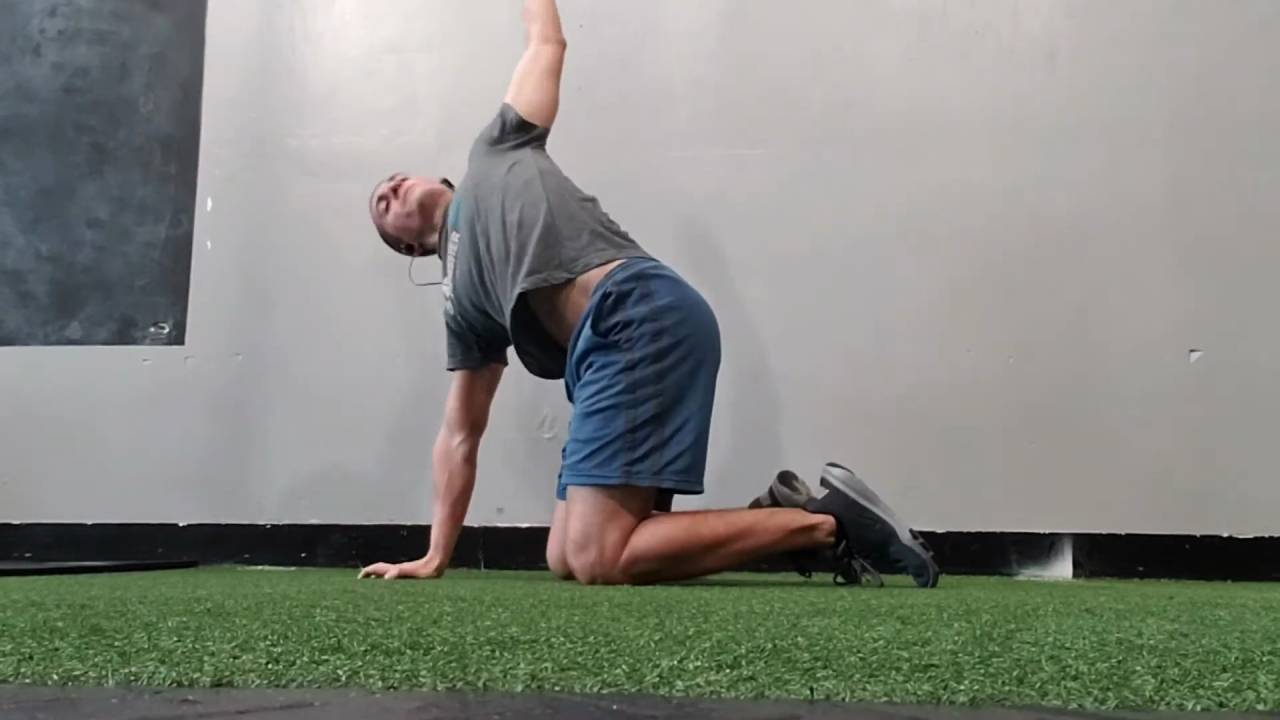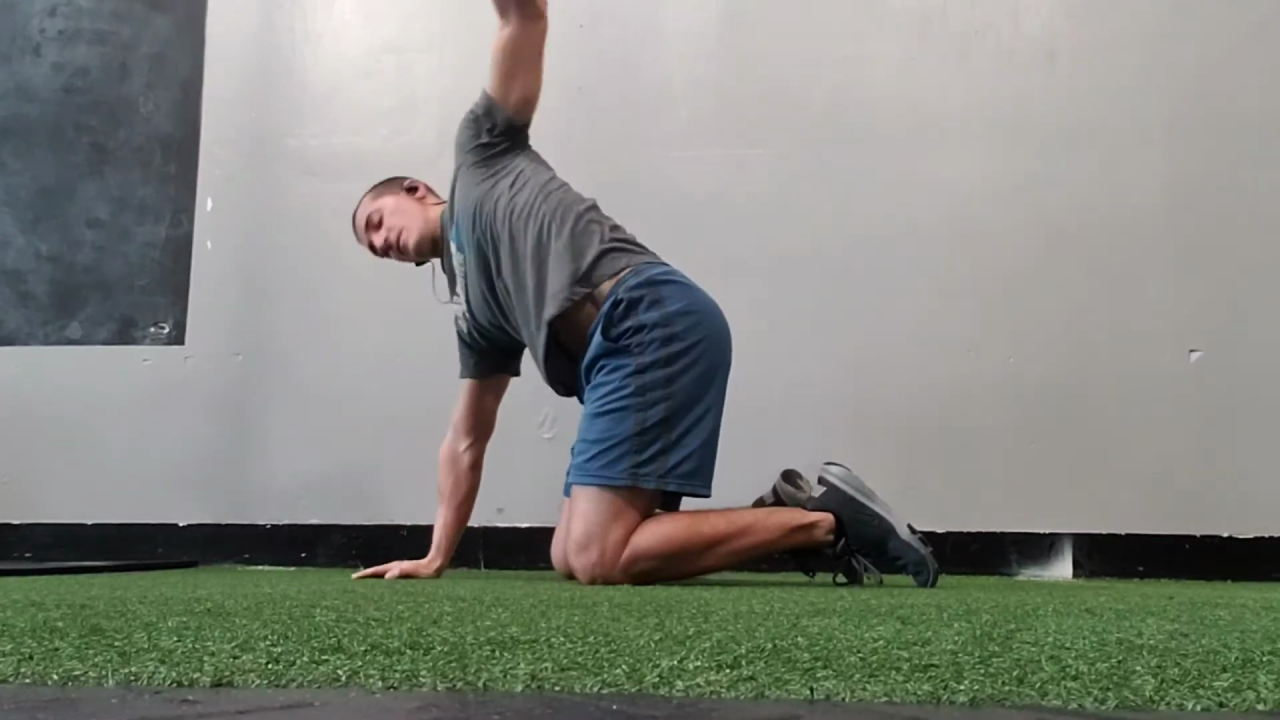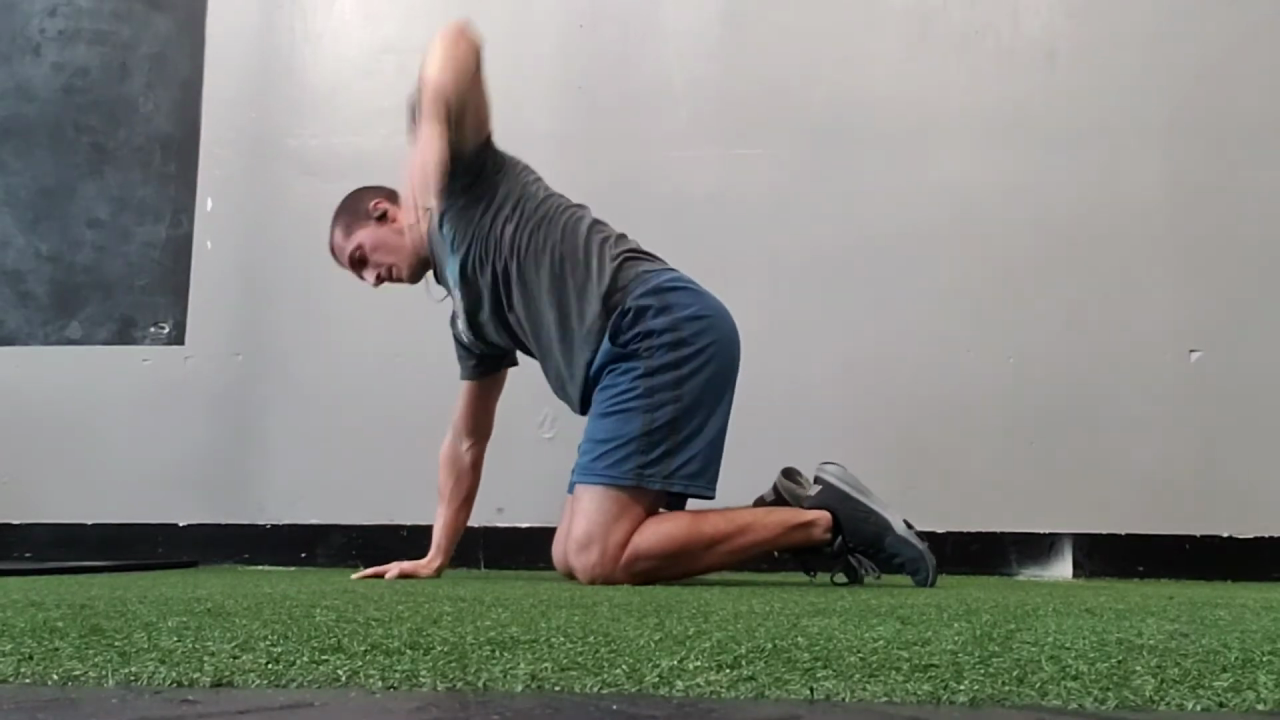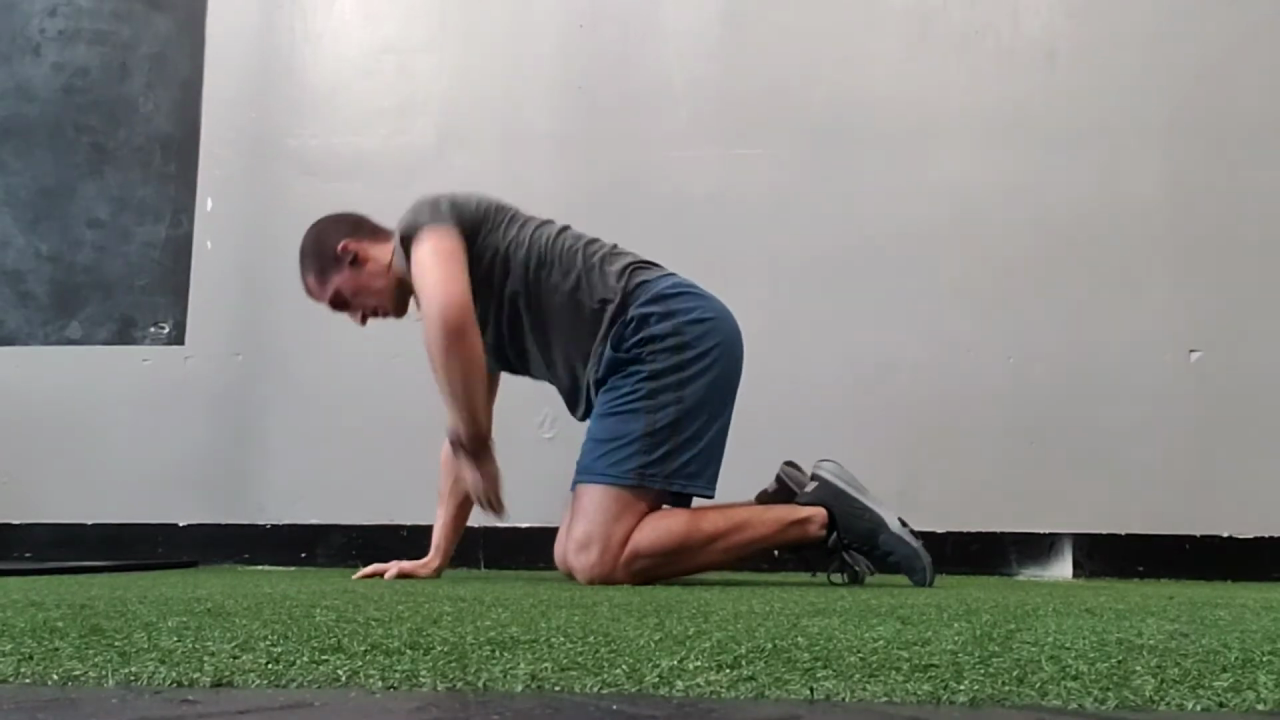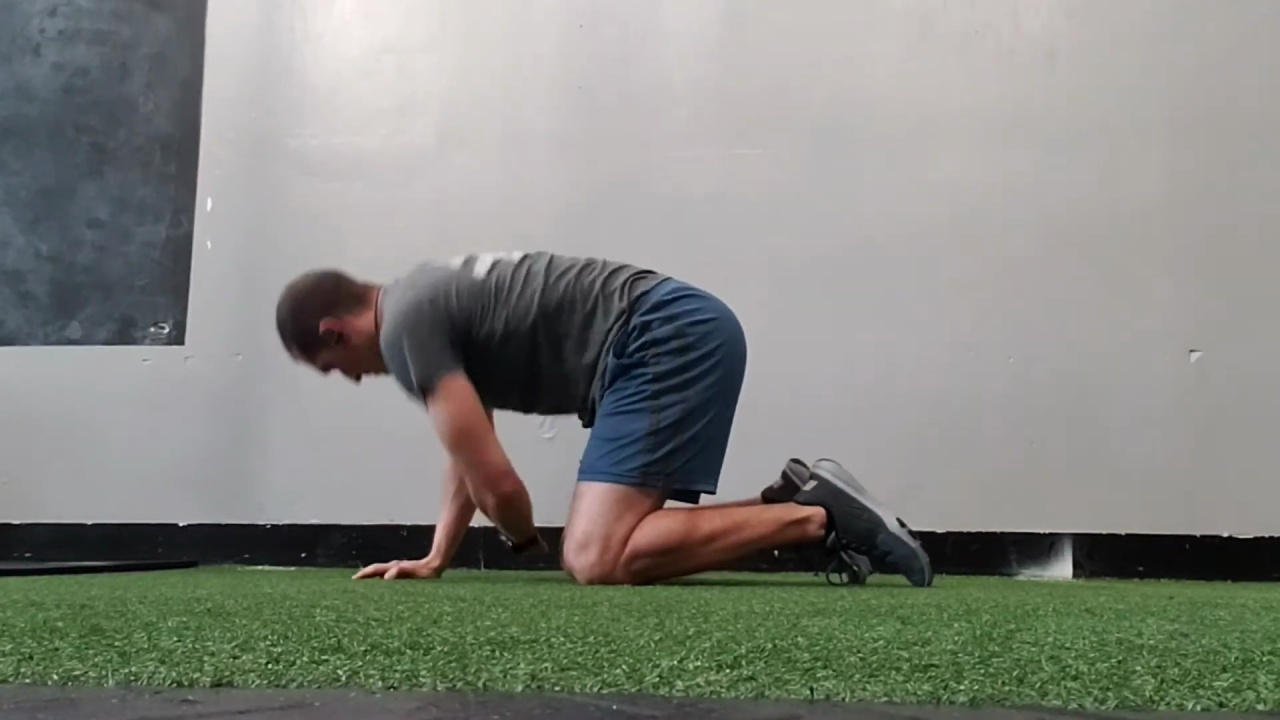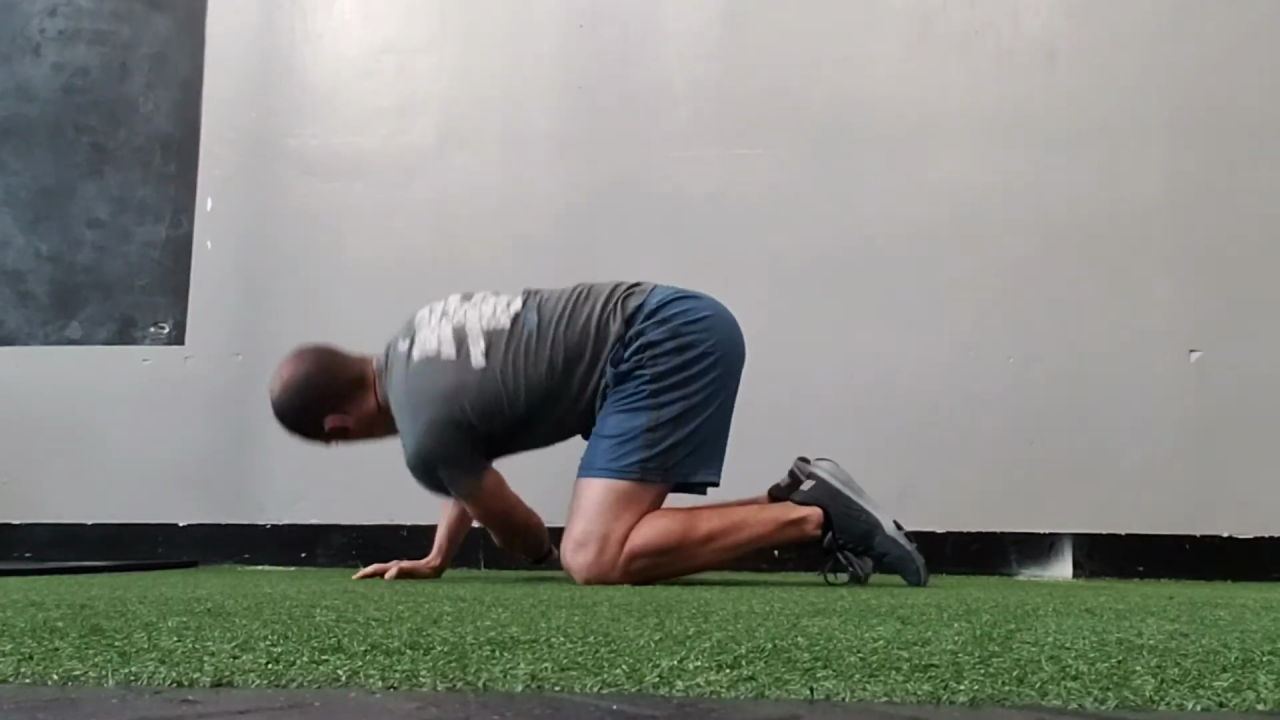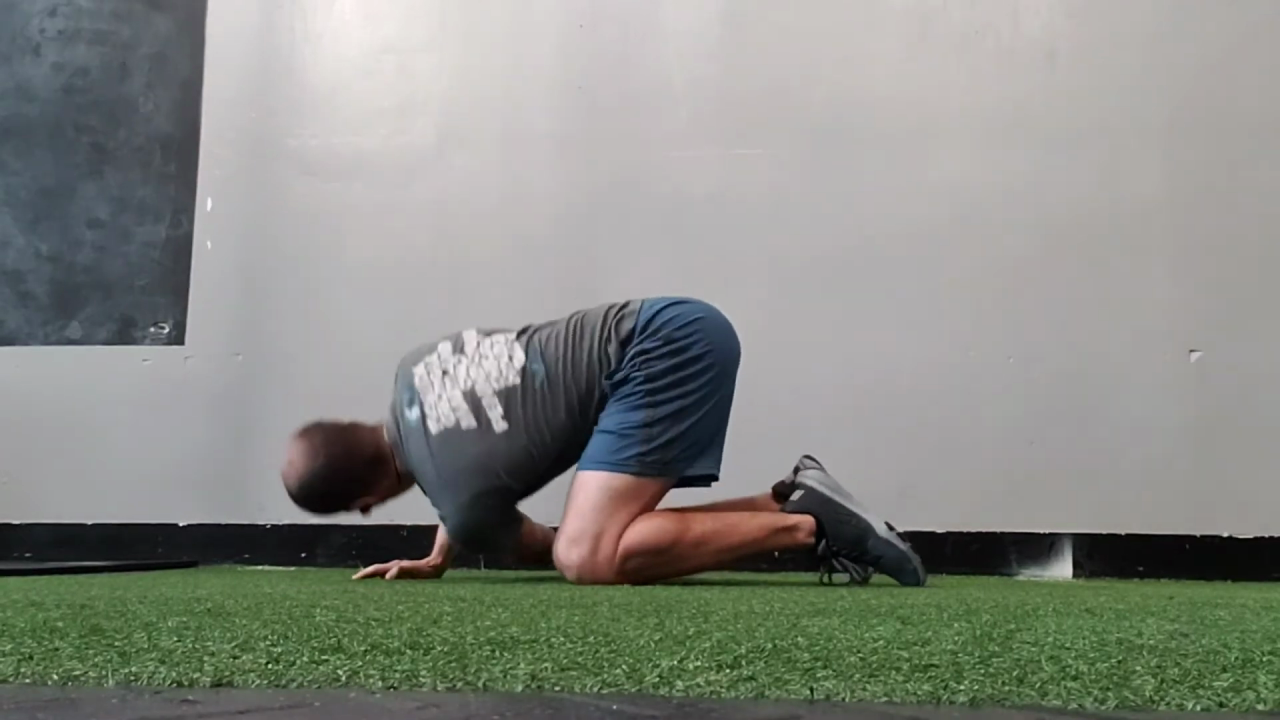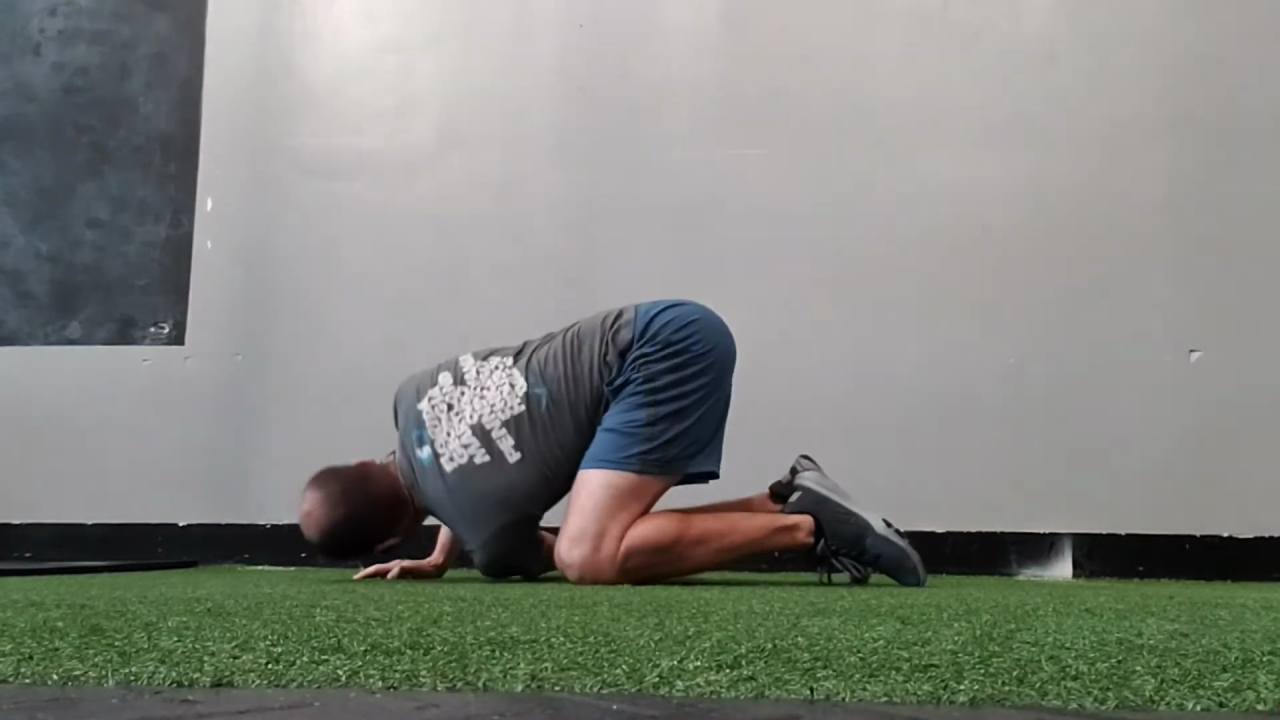
dt=0.2s
person 1, frame 1
left shoulder: (495, 154)
right shoulder: (462, 300)
right elbow: (459, 434)
right wrist: (434, 556)
left hip: (640, 320)
right hip: (611, 345)
left knee: (599, 562)
right knee: (567, 559)
left ankle: (824, 522)
right ankle: (783, 519)
person 1, frame 2
left shoulder: (481, 157)
right shoulder: (473, 307)
right elbow: (466, 439)
right wrist: (436, 557)
left hip: (653, 325)
right hip: (624, 349)
left knee: (600, 562)
right knee: (571, 557)
left ankle: (824, 521)
right ankle: (787, 515)
person 1, frame 3
left shoulder: (462, 189)
right shoulder: (470, 310)
left elbow: (458, 45)
right elbow: (467, 438)
left wrist: (428, 135)
right wrist: (435, 556)
left hip: (663, 331)
right hip: (639, 351)
left knee: (599, 561)
right knee: (572, 556)
left ankle: (821, 520)
right ankle: (785, 514)
person 1, frame 4
left shoulder: (426, 223)
right shoulder: (457, 310)
left elbow: (449, 317)
right elbow: (459, 437)
left wrist: (477, 458)
right wrist: (434, 555)
left hip: (667, 333)
right hip: (654, 348)
left knee: (595, 560)
right knee: (574, 553)
left ankle: (815, 516)
right ankle: (784, 505)
person 1, frame 5
left shoulder: (409, 324)
right shoulder: (433, 313)
left elbow: (493, 481)
right elbow: (468, 450)
left wrist: (524, 541)
right wrist: (435, 556)
left hip: (671, 335)
right hip: (681, 336)
left knee: (595, 560)
right knee: (590, 549)
left ankle: (815, 516)
right ankle: (790, 499)
person 1, frame 6
left shoulder: (426, 432)
right shoulder: (411, 347)
left elbow: (522, 534)
left wrist: (538, 555)
right wrist: (435, 558)
left hip: (670, 342)
right hip: (684, 328)
left knee: (591, 560)
right knee: (602, 541)
left ankle: (813, 517)
right ankle: (794, 498)
person 1, frame 7
left shoulder: (462, 500)
right shoulder: (412, 379)
left elbow: (541, 550)
right wrist: (435, 559)
left hip: (670, 348)
right hip: (678, 329)
left knee: (588, 558)
right knee: (605, 538)
left ankle: (807, 524)
right ankle: (788, 499)
person 1, frame 8
left shoulder: (488, 529)
right shoulder: (413, 400)
left elbow: (559, 558)
right wrist: (437, 560)
left hip: (669, 351)
right hip: (670, 331)
left knee: (590, 559)
right knee: (608, 535)
left ankle: (806, 524)
right ankle: (785, 498)
